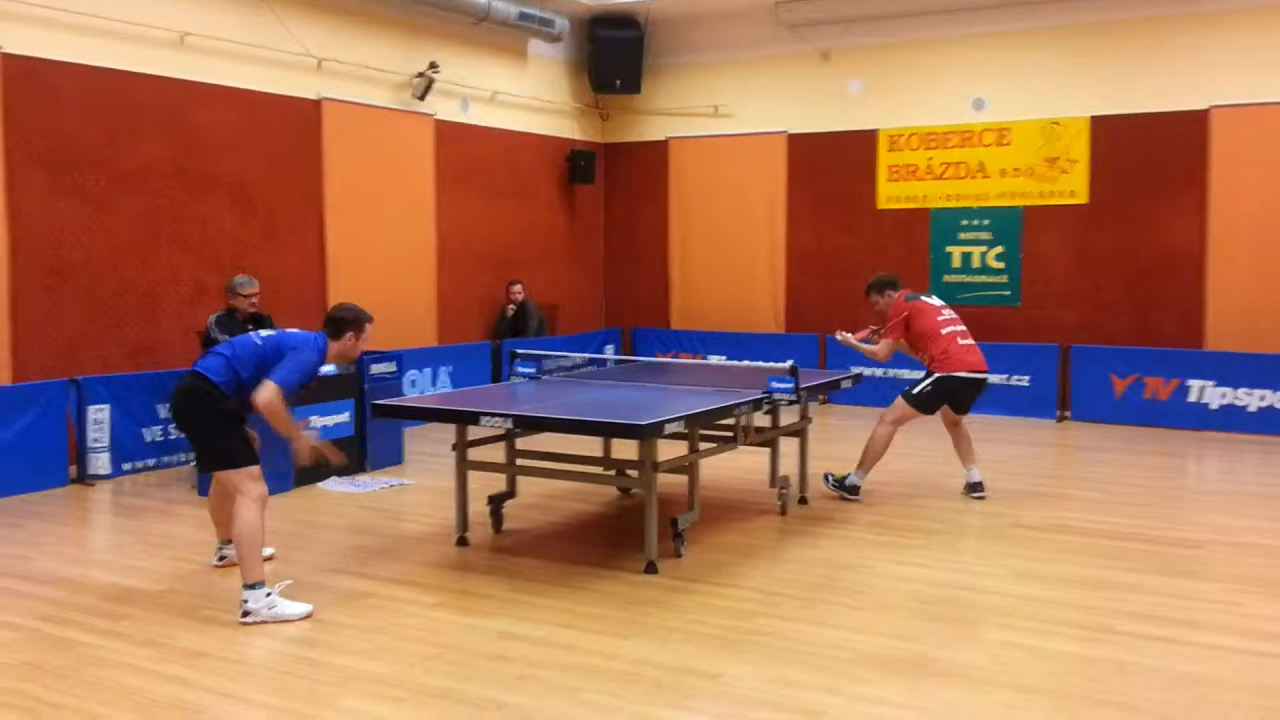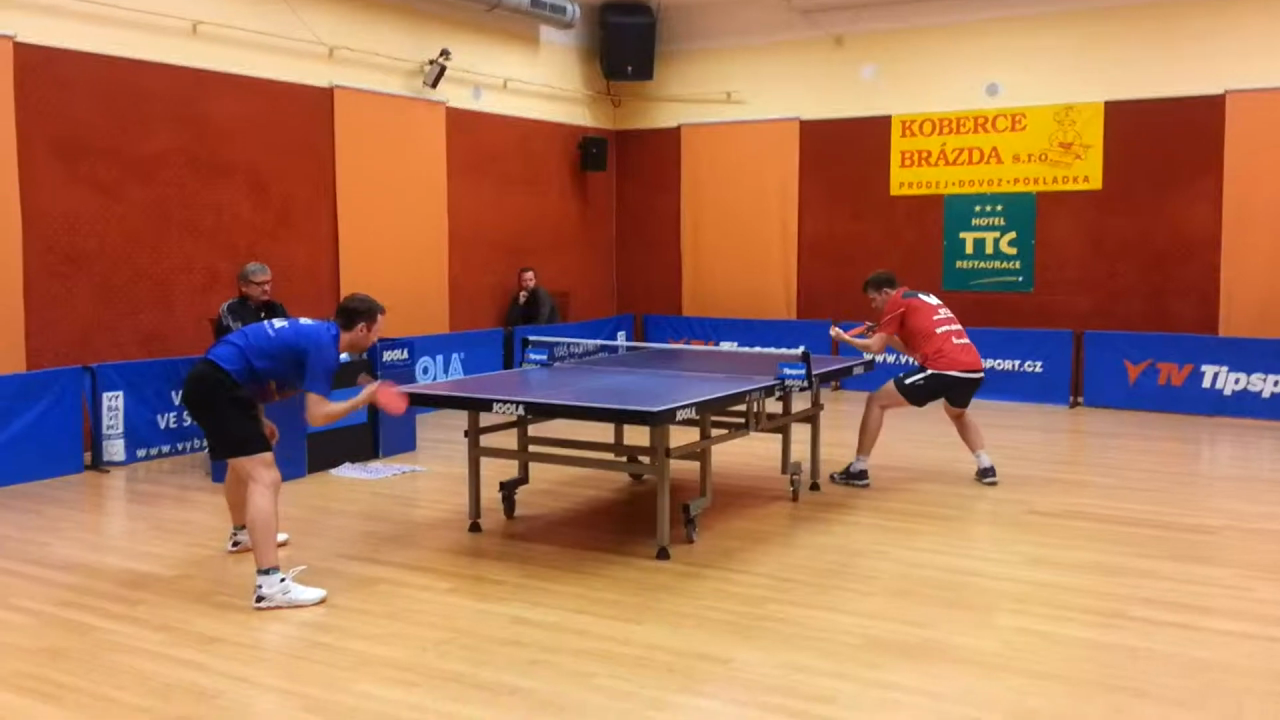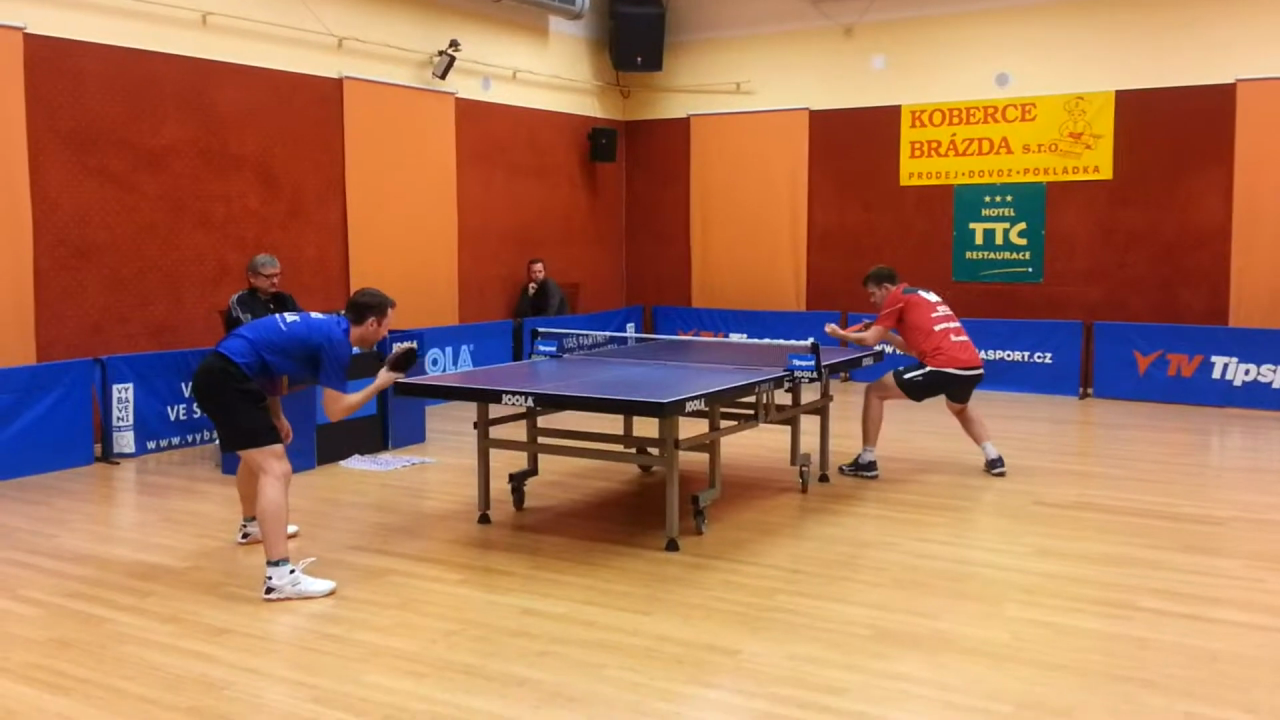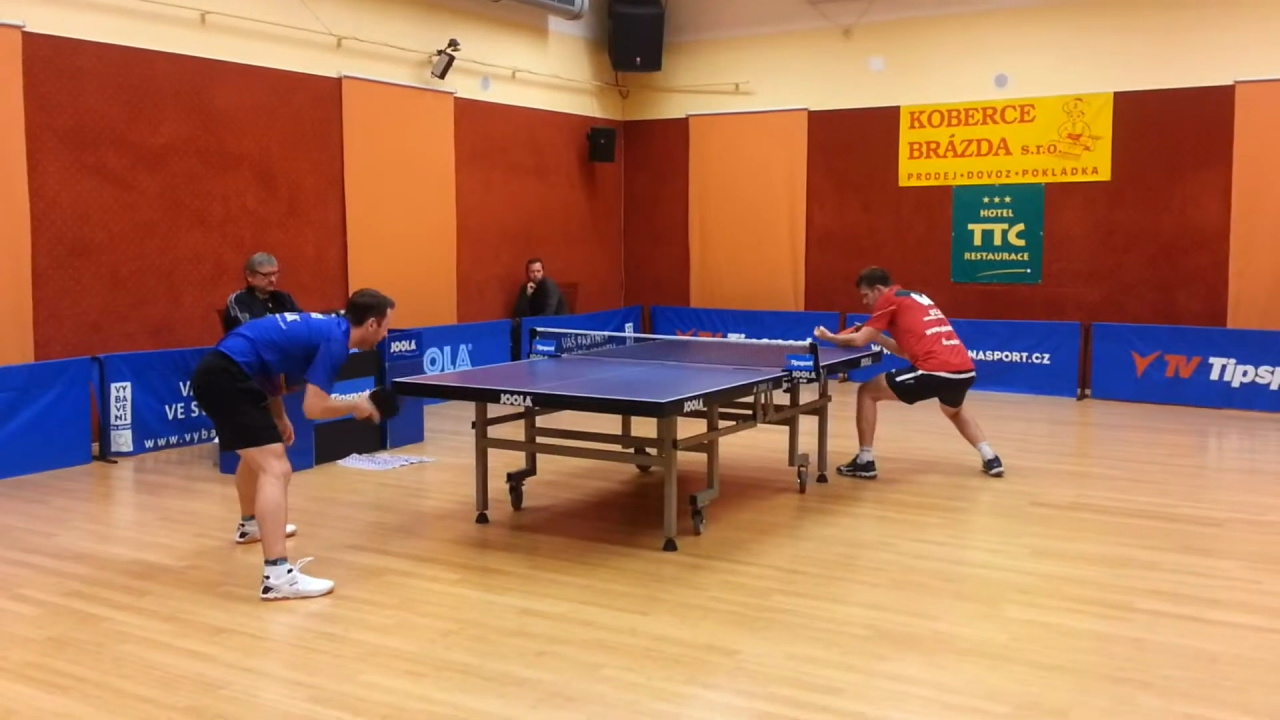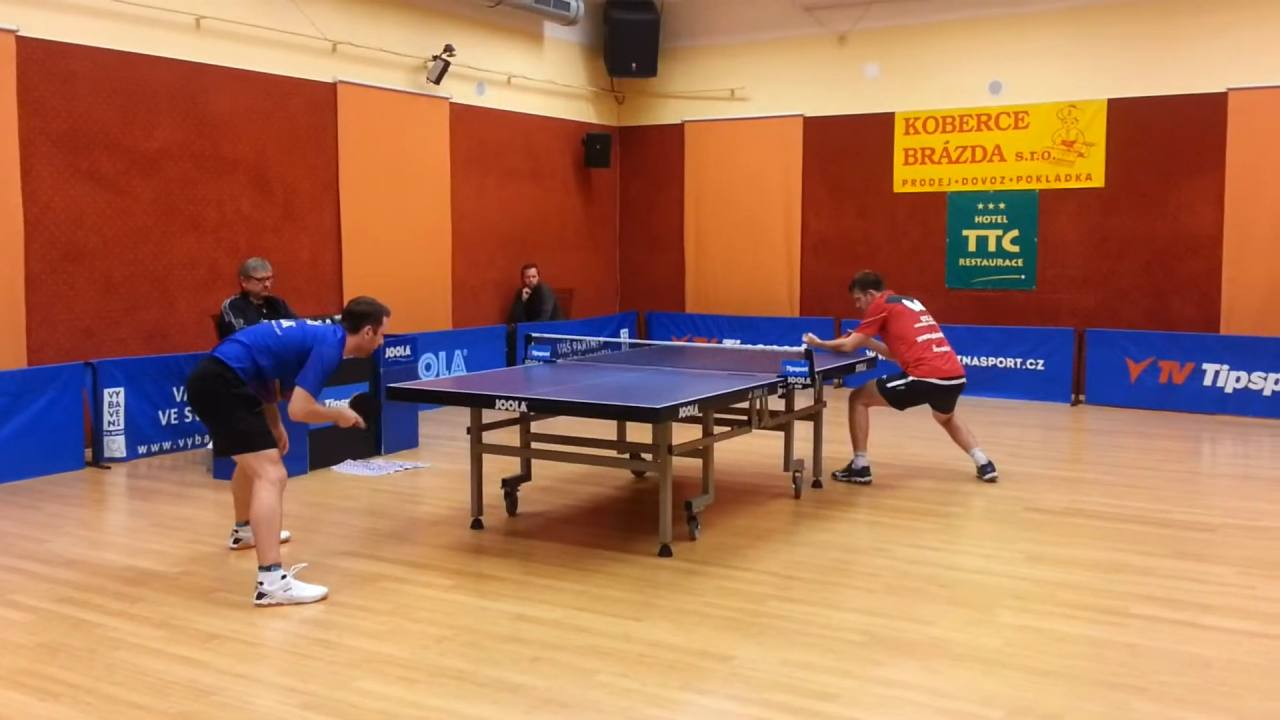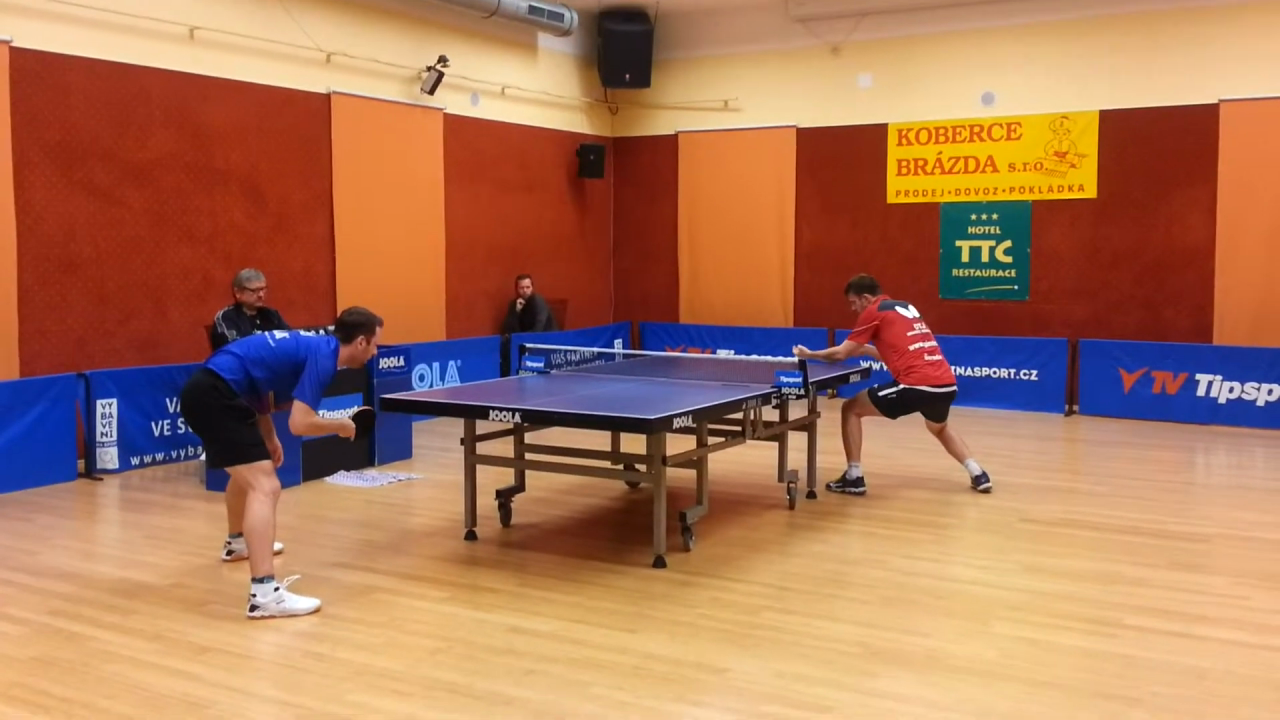
dt=0.2s
person 1, frame 1
left shoulder: (305, 343)
right shoulder: (309, 353)
right elbow: (266, 399)
left wrist: (240, 430)
right wrist: (299, 438)
left hip: (195, 391)
right hip: (207, 398)
left knee: (227, 475)
right knee: (252, 492)
left ankle: (228, 548)
right ankle: (256, 598)
person 1, frame 2
left shoulder: (315, 332)
right shoulder: (324, 345)
right elbow: (317, 415)
left wrist: (257, 418)
right wrist: (363, 399)
left hip: (208, 379)
right hip: (217, 386)
left knee: (243, 461)
right knee: (264, 479)
left ankle: (242, 534)
right ankle: (270, 584)
person 1, frame 3
left shoulder: (325, 327)
right shoulder: (336, 339)
right elbow: (336, 410)
left wrist: (276, 417)
right wrist: (379, 385)
left hip: (219, 372)
right hip: (228, 378)
left knee: (255, 454)
right knee: (275, 471)
left ankle: (252, 525)
right ankle: (280, 576)
person 1, frame 4
left shoulder: (324, 327)
right shoulder: (335, 340)
right elbow: (315, 408)
left wrist: (279, 418)
right wrist: (356, 406)
left hip: (217, 370)
right hip: (228, 378)
left knee: (255, 453)
right knee: (275, 470)
left ankle: (250, 524)
right ankle: (278, 575)
person 1, frame 5
left shoulder: (319, 333)
right shoulder: (329, 345)
right elbow: (299, 409)
left wrist: (274, 425)
right wrist: (341, 415)
left hip: (212, 377)
right hip: (222, 384)
left knee: (253, 459)
right knee: (271, 475)
left ankle: (245, 530)
right ankle: (271, 581)
person 1, frame 6
left shoulder: (313, 344)
right shoulder: (324, 356)
right elbow: (300, 423)
left wrist: (269, 438)
right wrist: (341, 426)
left hip: (205, 389)
right hip: (216, 396)
left knee: (246, 470)
right knee: (264, 487)
left ankle: (238, 542)
right ankle: (264, 593)
person 2, frame 1
left shoulder: (900, 305)
right shoulder: (927, 302)
left elbow: (882, 354)
left wrist: (852, 342)
right wrist: (889, 337)
left hip: (950, 372)
right hip: (978, 372)
left knee: (889, 419)
right knee: (953, 421)
left ankle: (852, 483)
right ankle: (974, 480)
person 2, frame 2
left shoulder: (897, 302)
right shoulder: (924, 301)
left elbow: (875, 348)
left wrist: (845, 338)
right wrist: (884, 334)
left hip: (944, 370)
right hip: (974, 370)
left knee: (877, 401)
right knee: (957, 414)
left ankle: (859, 469)
right ankle: (986, 466)
person 2, frame 3
left shoulder: (897, 297)
right shoulder: (923, 297)
left elbow: (870, 340)
left wrist: (841, 334)
right wrist: (882, 331)
left hip: (943, 367)
right hip: (974, 368)
left knee: (875, 391)
right knee: (960, 408)
left ankle: (867, 460)
right ankle: (993, 457)
person 2, frame 4
left shoulder: (889, 299)
right shoulder: (916, 299)
left elbow: (859, 341)
left wrist: (830, 337)
right wrist: (874, 335)
left hip: (935, 371)
right hip: (965, 371)
left knee: (867, 392)
right knee: (954, 411)
left ankle: (865, 461)
right ankle: (990, 458)
person 2, frame 5
left shoulder: (880, 305)
right shoulder: (909, 304)
left elbow: (849, 346)
left wrist: (819, 343)
right wrist: (867, 341)
left hip: (926, 378)
right hip: (956, 377)
left knee: (858, 398)
right knee: (946, 418)
left ankle: (860, 466)
right ankle: (983, 463)
person 2, frame 6
left shoulder: (874, 312)
right shoulder: (906, 309)
left elbow: (841, 353)
left wrist: (810, 354)
right wrist: (865, 348)
left hip: (916, 386)
right hip: (947, 386)
left knee: (851, 409)
right knee: (940, 428)
left ankle: (854, 477)
right ankle: (977, 473)
